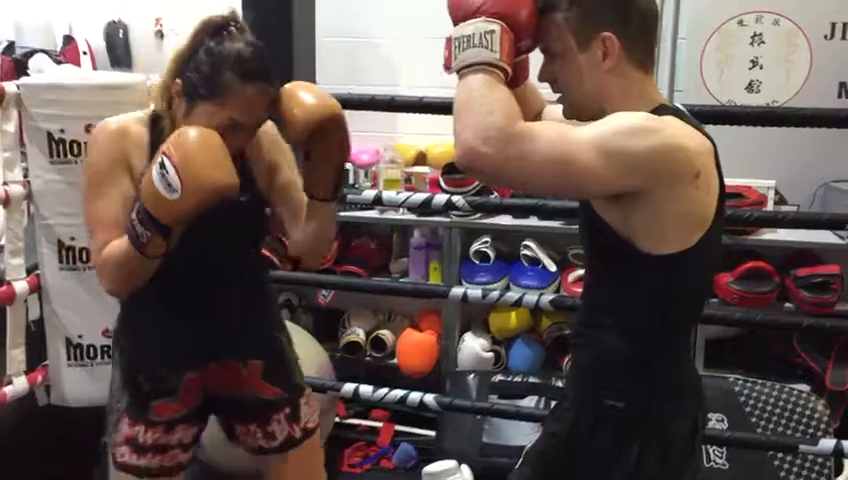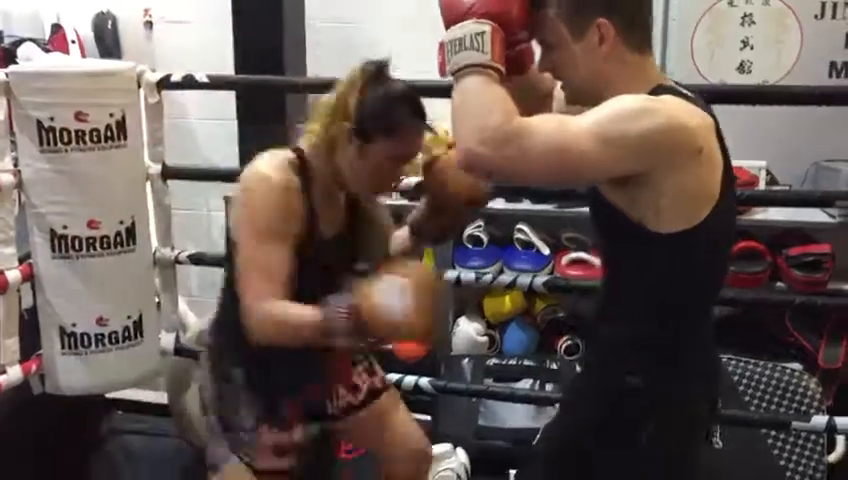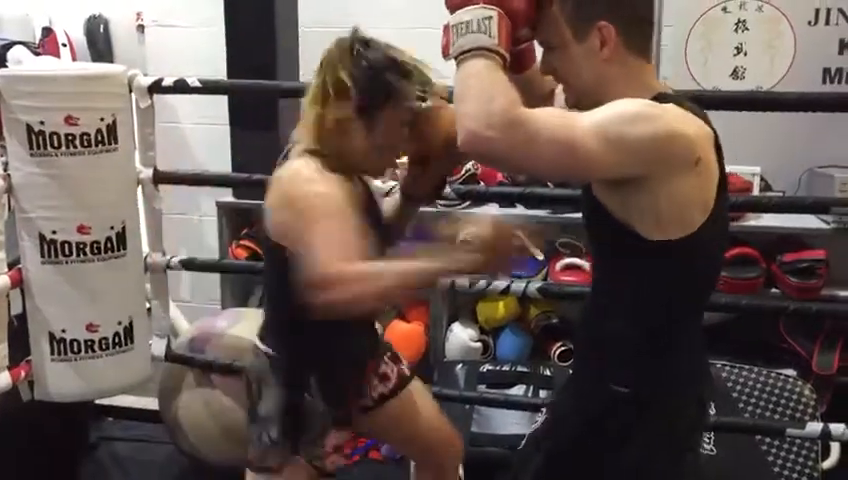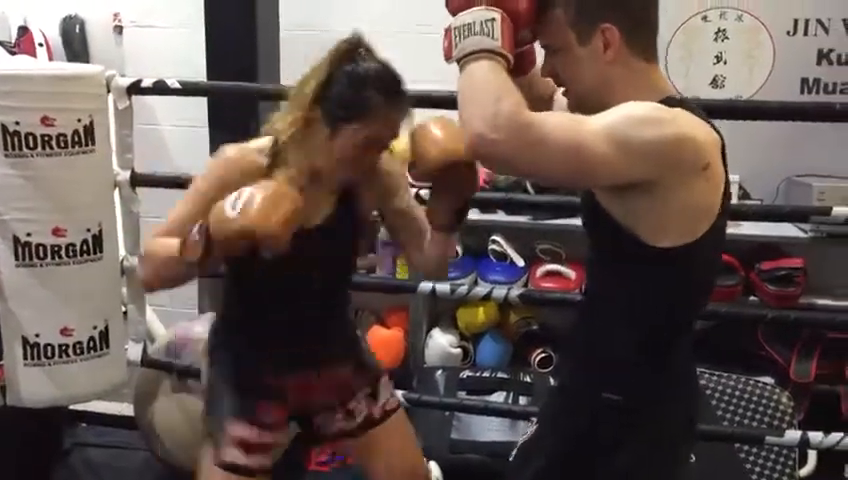
dt=0.7s
person 1, frame 1
left shoulder: (658, 145)
right shoulder: (645, 131)
left elbow: (483, 147)
right elbow: (530, 124)
left wrist: (480, 46)
right wrist: (508, 59)
left hip: (628, 421)
right hip: (638, 400)
person 1, frame 2
left shoulder: (658, 125)
right shoulder: (664, 108)
left elbow: (486, 147)
right elbow: (538, 101)
left wrist: (474, 45)
right wrist: (510, 45)
left hip: (648, 392)
right hip: (652, 376)
person 1, frame 3
left shoulder: (659, 133)
right shoulder: (654, 121)
left elbow: (488, 132)
right elbow: (538, 104)
right wrist: (513, 43)
left hip: (634, 402)
right hip: (633, 385)
person 1, frame 4
left shoulder: (669, 137)
right shoulder: (650, 123)
left elbow: (492, 135)
right elbow: (538, 110)
right wrist: (512, 46)
left hip: (626, 412)
right hip: (612, 392)
person 2, frame 1
left shoulder: (264, 144)
right shoulder: (118, 141)
left elbow: (312, 249)
right elbow: (113, 276)
left wrist: (324, 165)
right wrist: (160, 216)
left hip: (254, 349)
right hip: (158, 361)
person 2, frame 2
left shoulder: (355, 185)
right shoulder: (272, 185)
left elbow: (384, 254)
right elbow: (264, 319)
left wrist: (428, 222)
right wrist: (353, 320)
left hip: (326, 359)
right hip: (251, 372)
person 2, frame 3
left shoulder: (346, 169)
right shoulder: (308, 183)
left elbow: (379, 235)
right elbow: (336, 286)
left wrist: (421, 180)
right wrist: (452, 256)
left hip: (355, 350)
right hip: (295, 371)
person 2, frame 4
left shoulder: (376, 173)
right shoulder: (241, 167)
left elbow: (431, 262)
right elbow: (152, 269)
left wrist: (450, 198)
right wrist: (209, 242)
left hip: (335, 356)
right hip: (249, 366)
